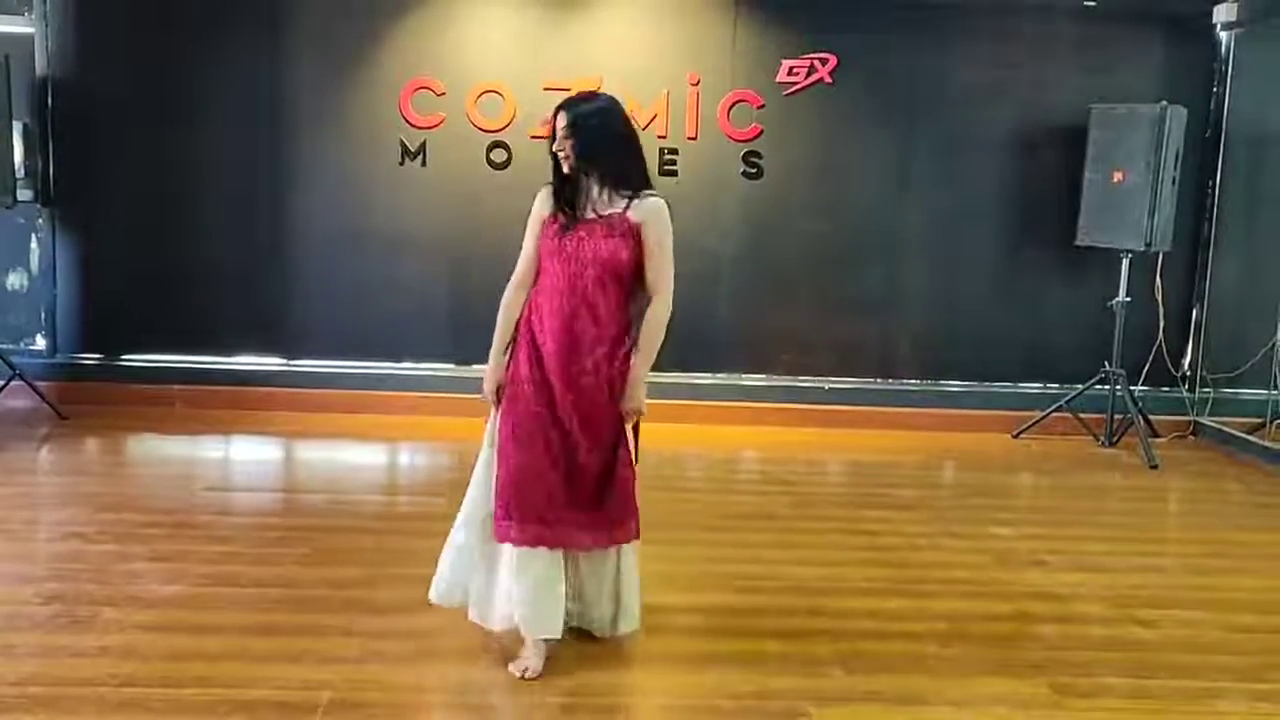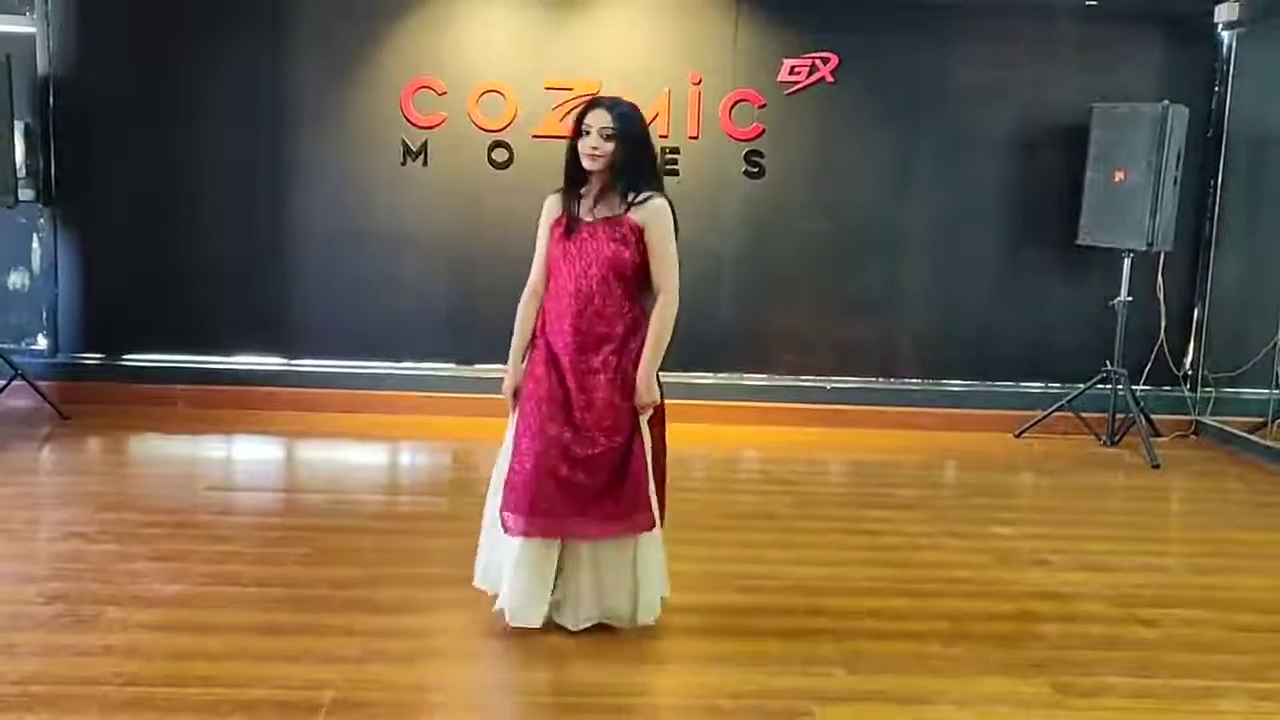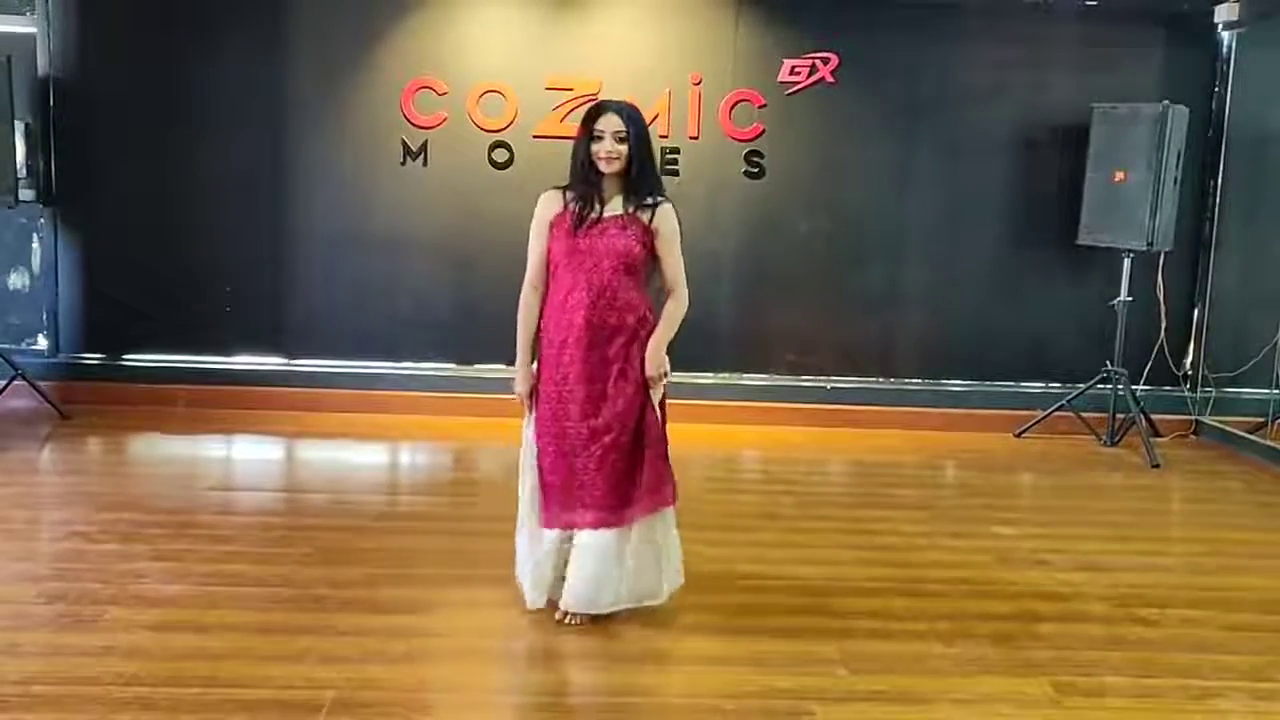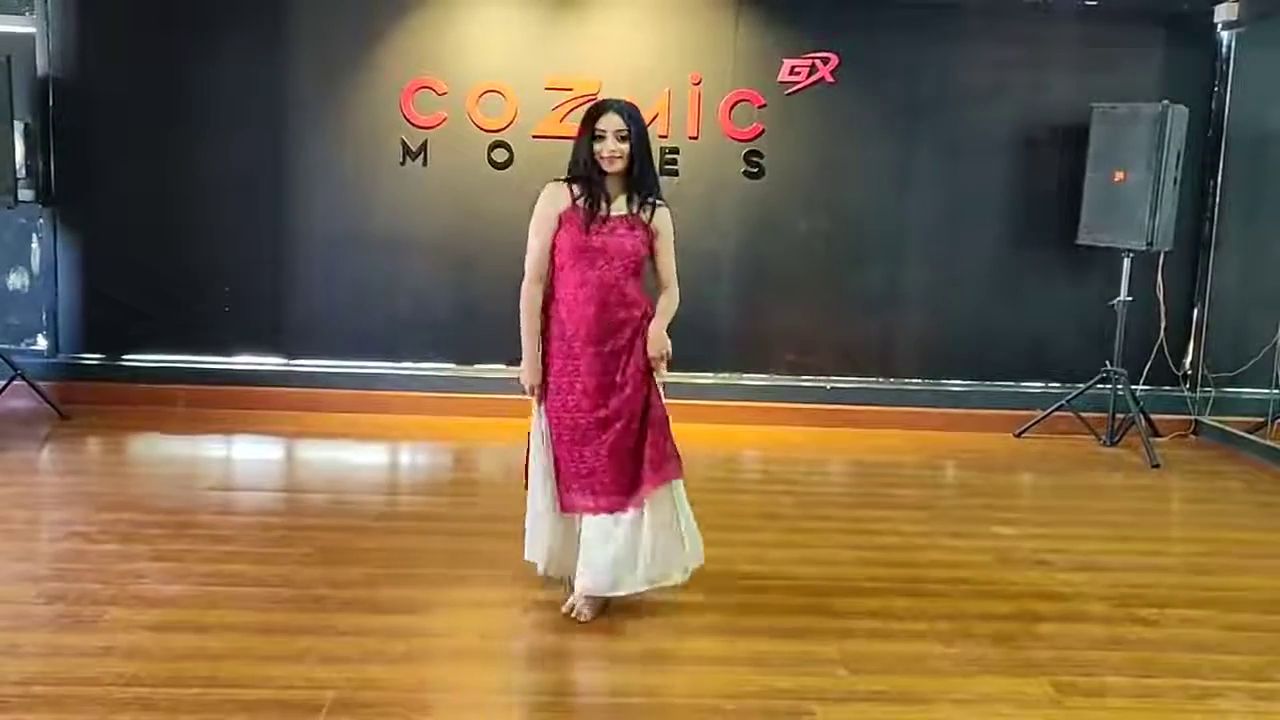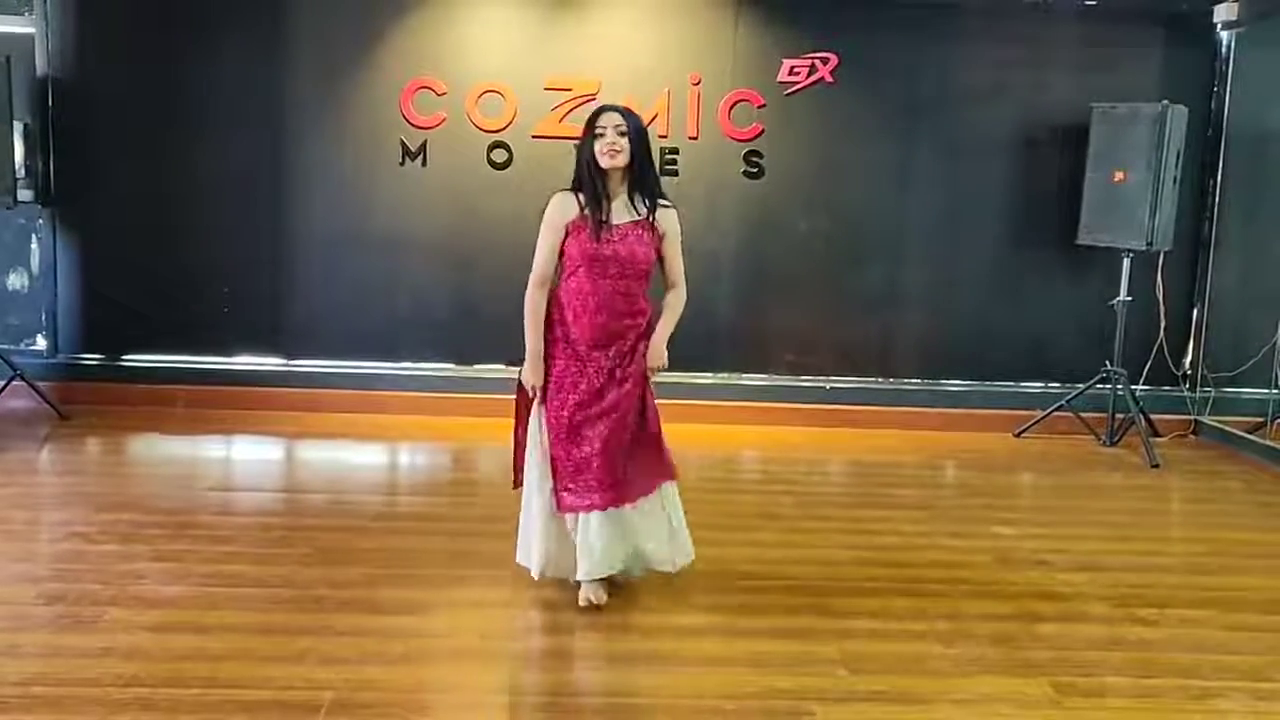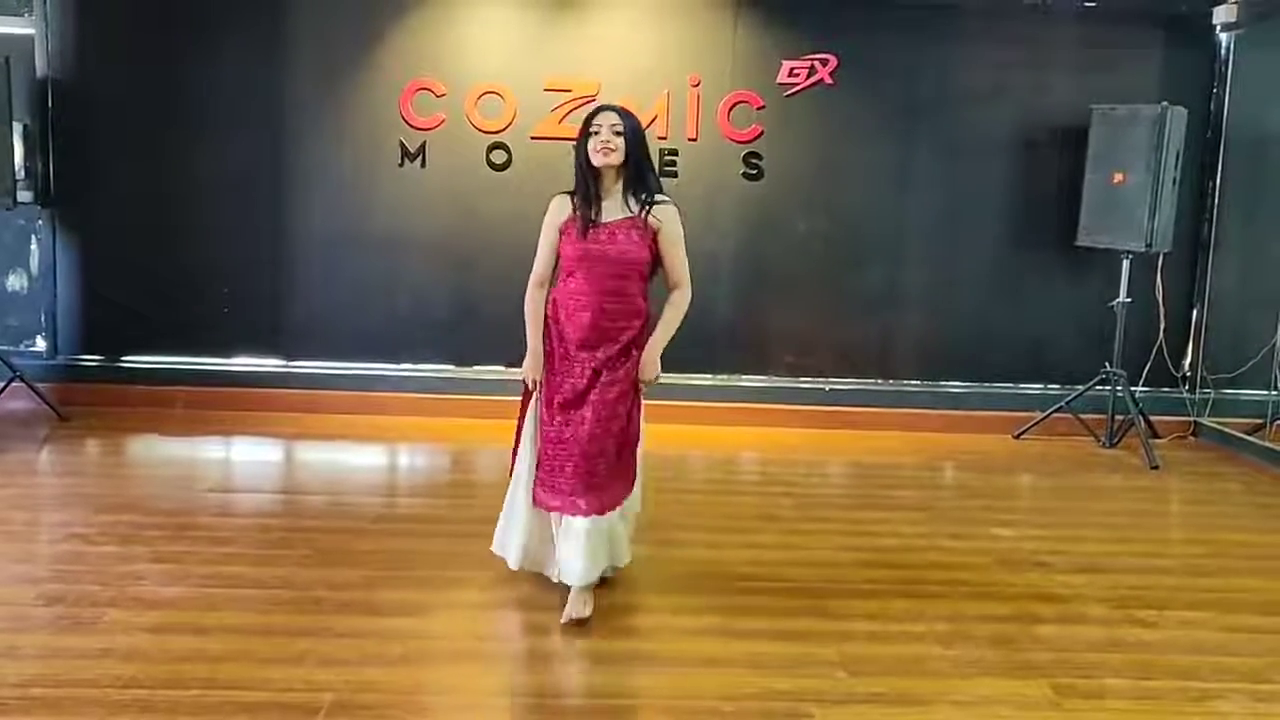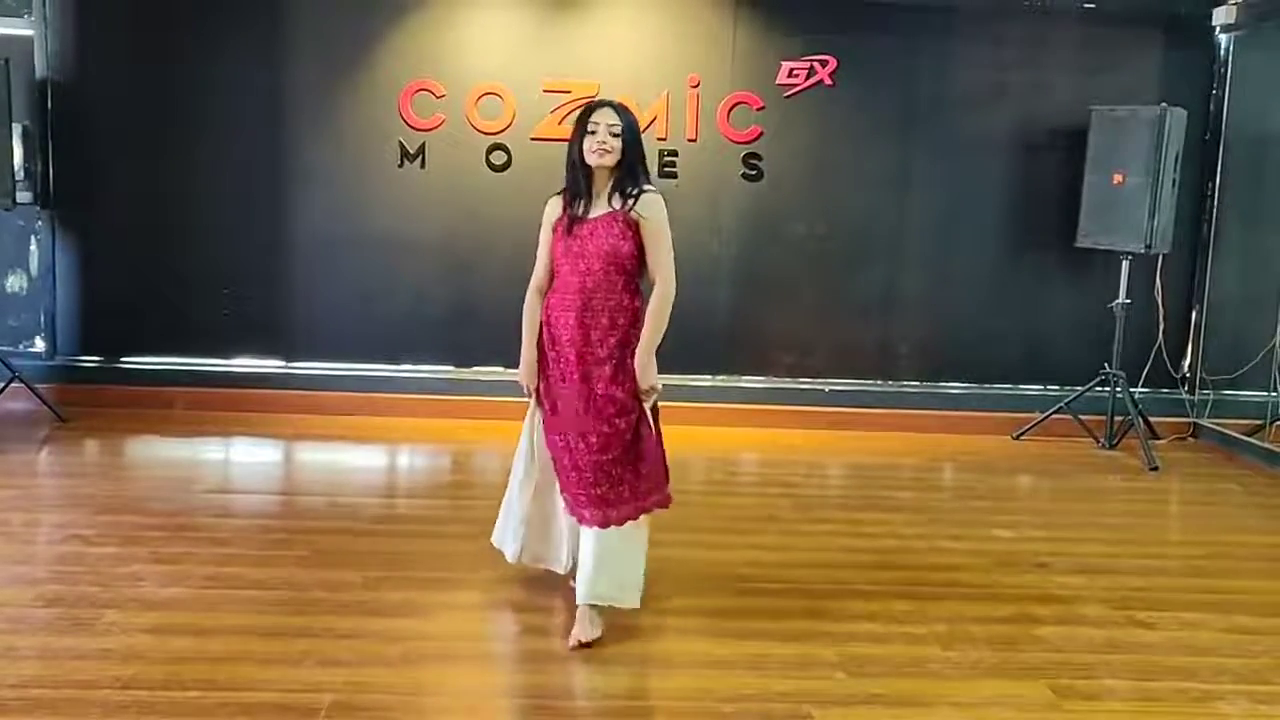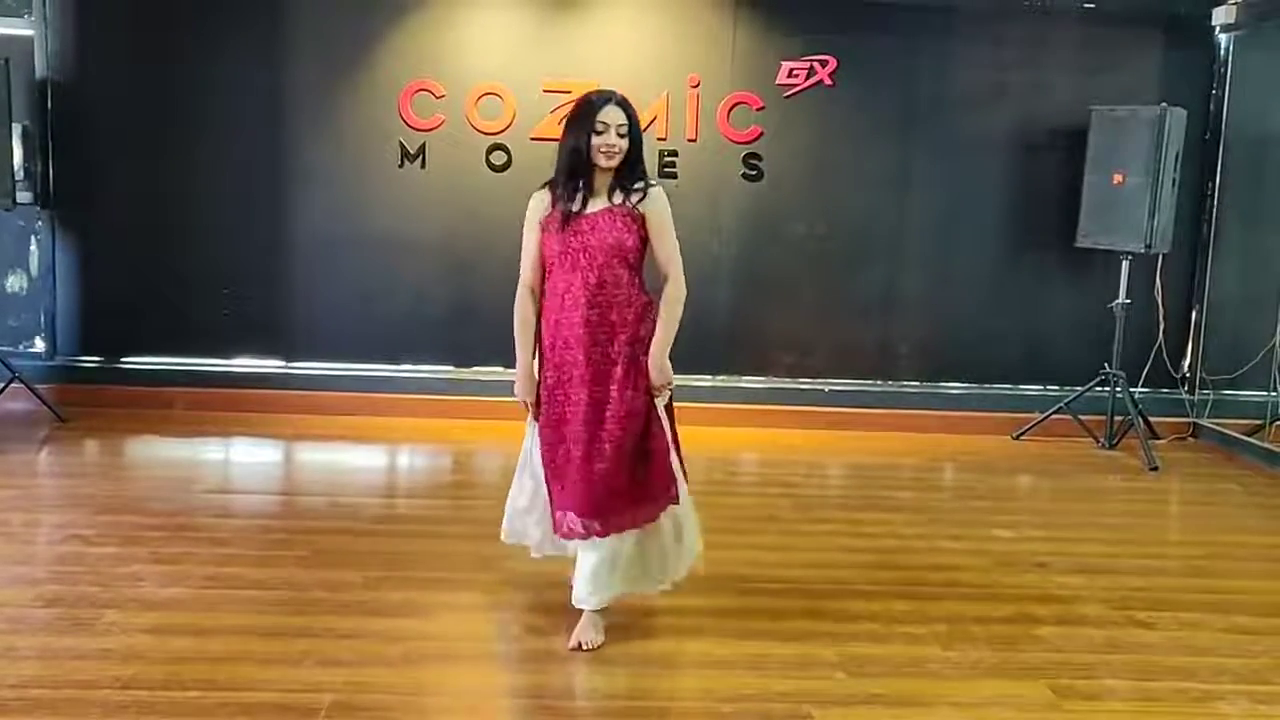
dt=0.3s
person 1, frame 1
left shoulder: (647, 210)
right shoulder: (550, 200)
left elbow: (660, 300)
right elbow: (521, 283)
left wrist: (637, 380)
right wrist: (496, 360)
left hip: (602, 372)
right hip: (537, 366)
left knee: (596, 495)
right knee: (530, 491)
left ankle: (592, 610)
right ankle: (537, 628)
person 1, frame 2
left shoulder: (649, 209)
right shoulder: (558, 206)
left elbow: (667, 296)
right elbow: (536, 289)
left wrist: (647, 373)
right wrist: (515, 362)
left hip: (616, 368)
right hip: (554, 365)
left knee: (610, 484)
right knee: (536, 479)
left ankle: (594, 597)
right ankle: (525, 593)
person 1, frame 3
left shoulder: (654, 212)
right shoulder: (553, 204)
left elbow: (677, 292)
right elbow: (533, 287)
left wrist: (657, 347)
right wrist: (523, 362)
left hip: (624, 359)
right hip: (562, 359)
left knee: (615, 473)
right knee: (561, 469)
left ankle: (593, 587)
right ankle: (555, 575)
person 1, frame 4
left shoulder: (654, 212)
right shoulder: (558, 197)
left elbow: (668, 287)
right elbow: (533, 279)
left wrist: (658, 327)
right wrist: (530, 354)
left hip: (626, 353)
right hip: (566, 351)
left knee: (618, 463)
right knee: (569, 458)
left ankle: (596, 580)
right ankle: (572, 561)
person 1, frame 5
left shoulder: (661, 214)
right shoulder: (566, 206)
left elbow: (676, 287)
right elbow: (538, 283)
left wrist: (660, 338)
right wrist: (533, 356)
left hip: (626, 355)
right hip: (568, 352)
left knee: (611, 459)
right knee: (569, 458)
left ankle: (599, 566)
right ankle: (575, 560)
person 1, frame 6
left shoulder: (658, 212)
right shoulder: (563, 208)
left elbow: (681, 289)
right elbow: (539, 283)
left wrist: (654, 351)
right wrist: (534, 352)
left hip: (619, 356)
right hip: (564, 353)
left knee: (599, 462)
right knee: (561, 459)
left ankle: (583, 577)
right ankle: (576, 561)
person 1, frame 7
left shoulder: (644, 203)
right shoulder: (558, 207)
left elbow: (665, 285)
right elbow: (539, 286)
left wrist: (646, 356)
right wrist: (528, 356)
left hip: (616, 356)
right hip: (560, 357)
left knee: (607, 474)
right knee: (573, 467)
left ankle: (591, 599)
right ankle: (588, 561)
person 1, frame 8
left shoulder: (646, 200)
right shoulder: (546, 203)
left elbow: (675, 280)
right elbow: (528, 289)
left wrist: (660, 351)
right wrist: (525, 365)
left hip: (625, 359)
right hip: (563, 358)
left knee: (612, 475)
right knee: (564, 468)
left ankle: (593, 602)
right ankle: (584, 566)
